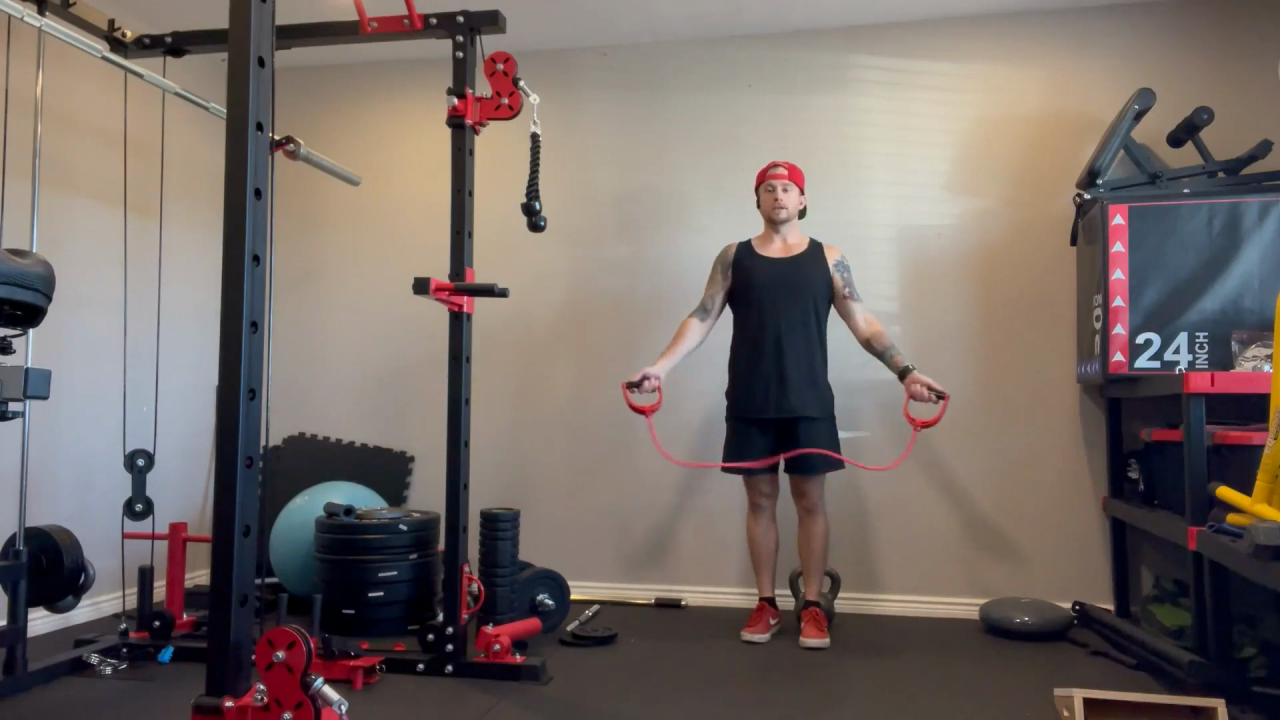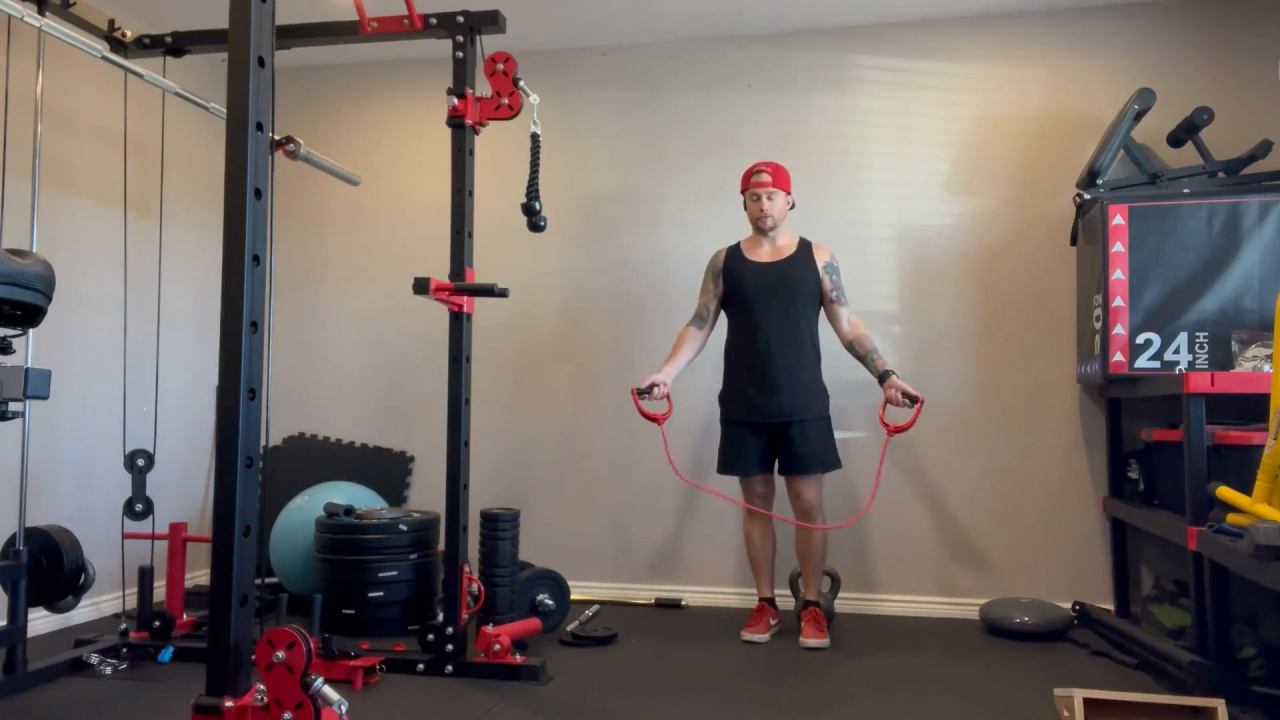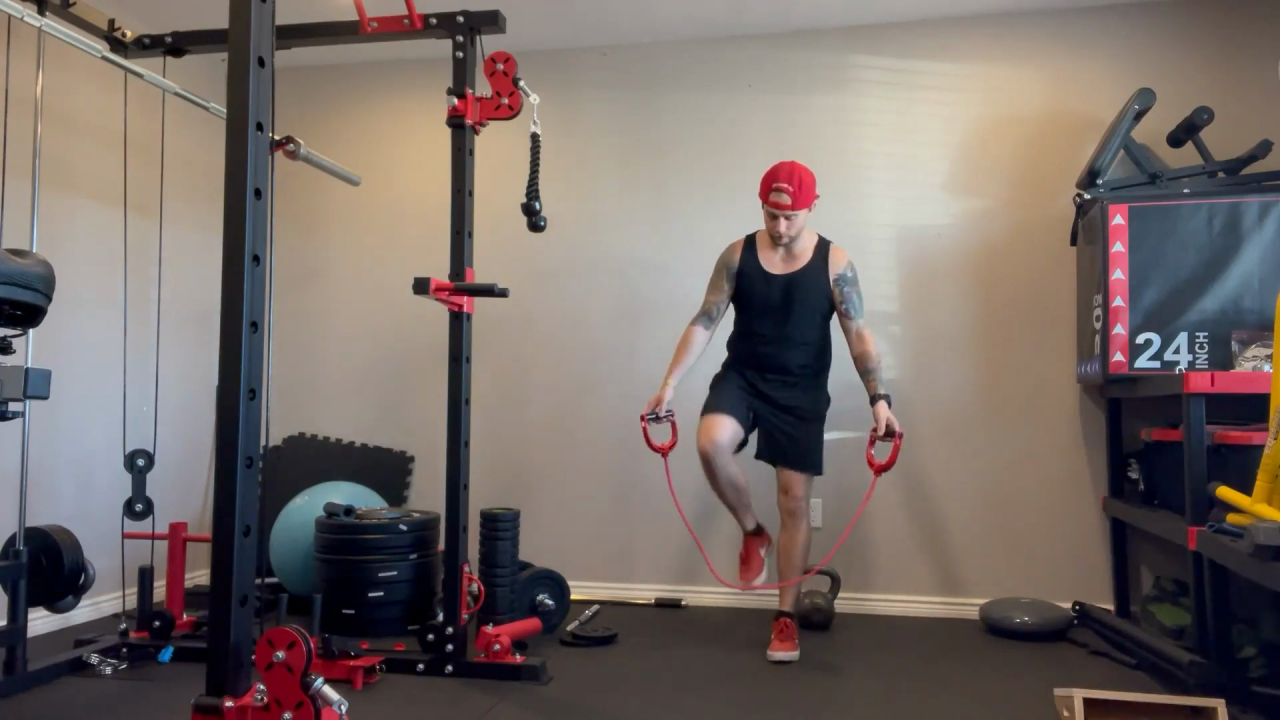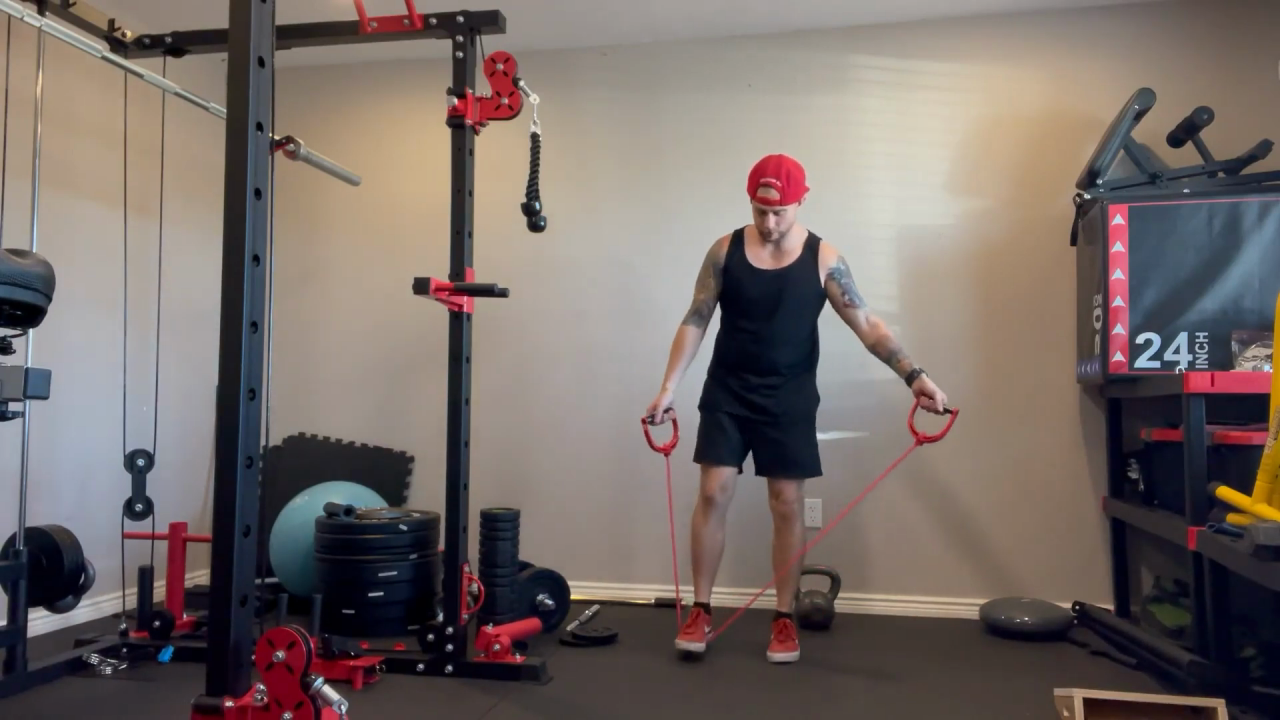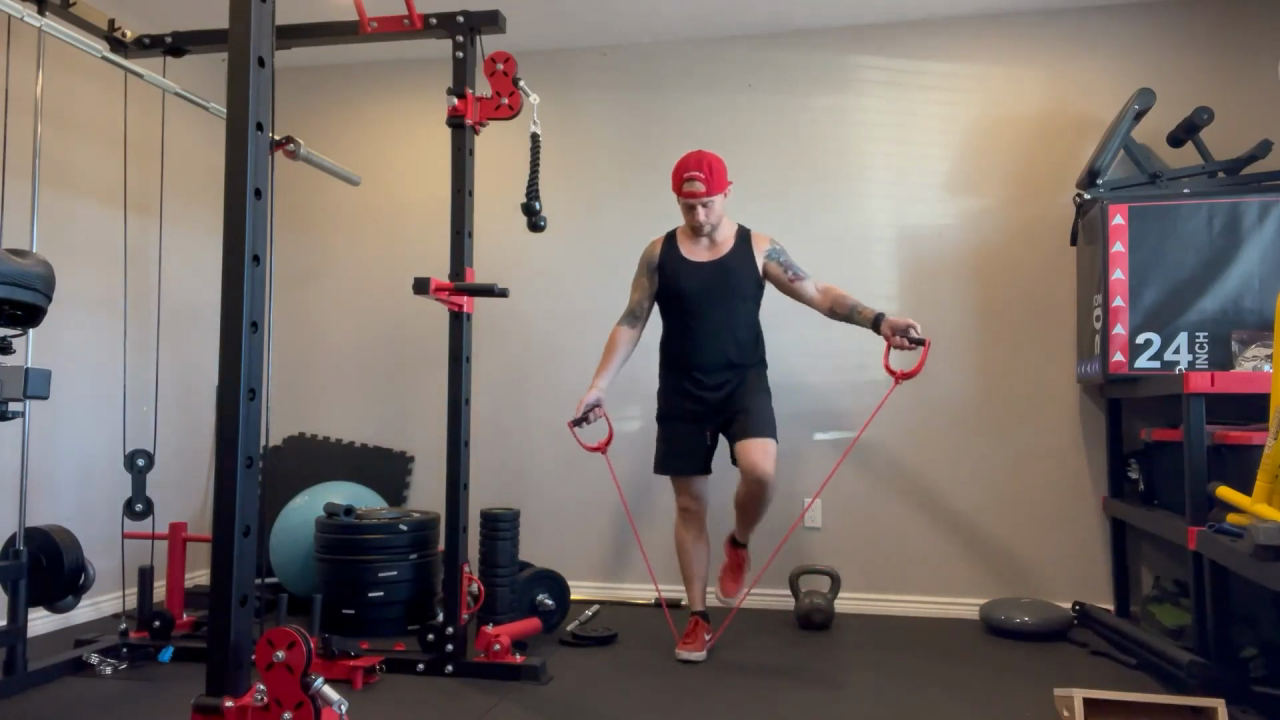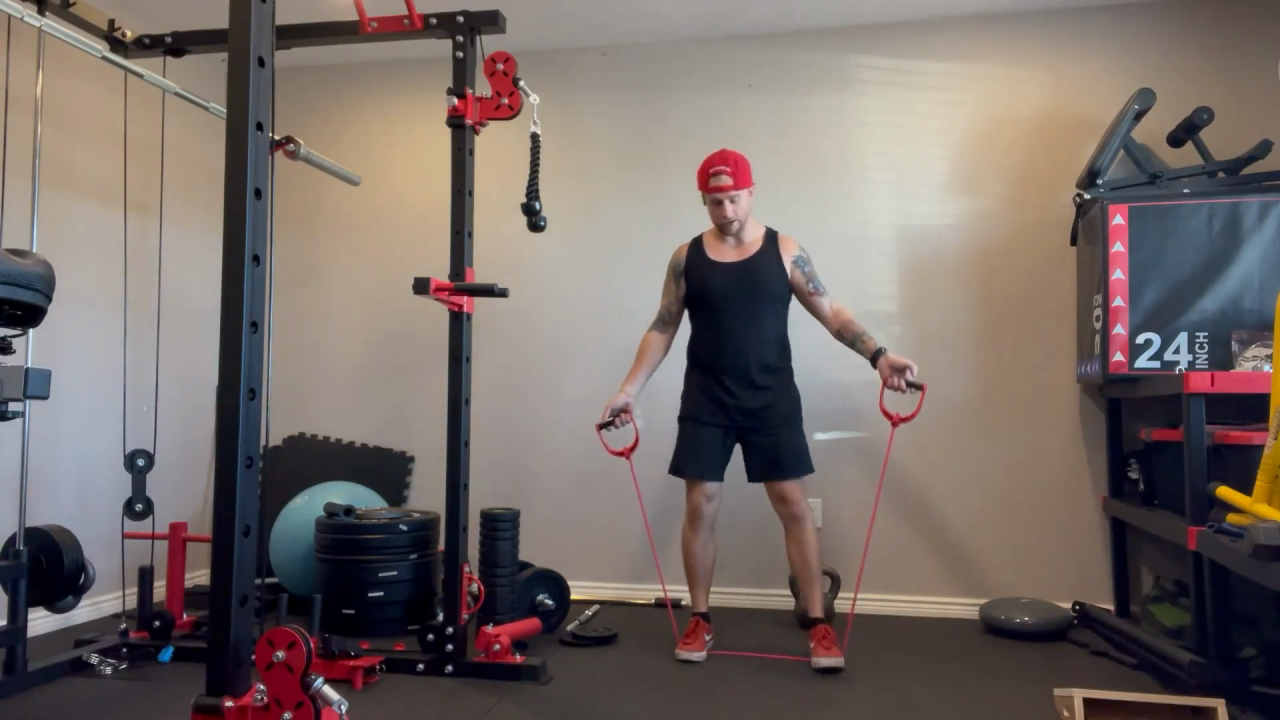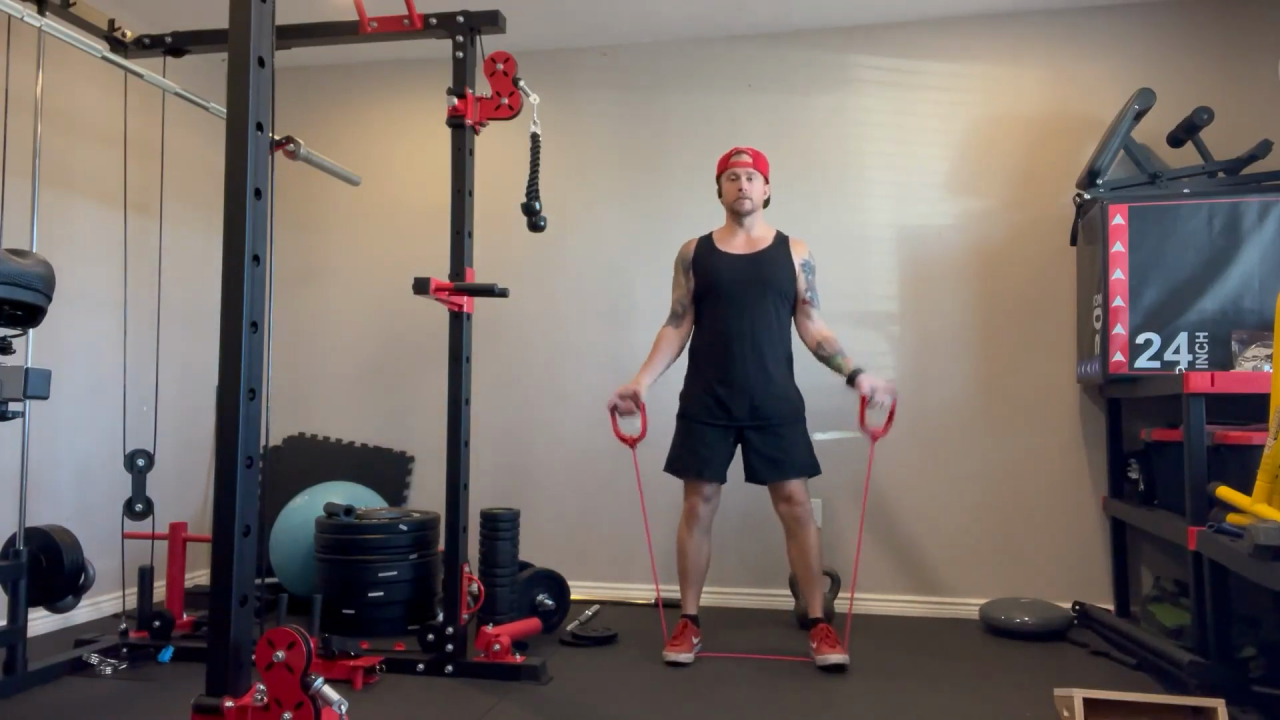
dt=0.7s
person 1, frame 1
left shoulder: (828, 257)
right shoulder: (733, 257)
left elbow: (862, 323)
right elbow: (702, 318)
left wrist: (906, 371)
right wrist: (660, 366)
left hip: (808, 401)
right hip: (750, 402)
left knee: (810, 501)
right knee: (760, 500)
left ankle: (812, 607)
right ankle: (765, 604)
person 1, frame 2
left shoulder: (817, 257)
right shoulder: (724, 261)
left elbow: (847, 325)
right elbow: (699, 324)
left wrist: (885, 375)
right wrist: (666, 372)
left hip: (803, 402)
right hip: (743, 404)
left knee: (808, 502)
right knee: (757, 501)
left ankle: (812, 606)
right ankle: (766, 604)
person 1, frame 3
left shoulder: (835, 263)
right shoulder: (737, 254)
left elbow: (858, 335)
right elbow: (704, 322)
left wrist: (879, 399)
right wrist: (668, 384)
left hip: (801, 391)
right hip: (743, 377)
left knee: (794, 499)
right knee: (711, 442)
left ankle: (785, 617)
right ankle: (752, 534)
person 1, frame 4
left shoulder: (824, 258)
right shoulder: (725, 250)
left elbow: (866, 324)
right elbow: (695, 320)
left wrist: (913, 375)
right wrist: (668, 386)
left hip: (790, 396)
right hip: (727, 391)
left knee: (787, 505)
right knee: (713, 494)
left ankle: (784, 618)
right ankle: (700, 610)
person 1, frame 5
left shoulder: (758, 247)
right shoulder: (659, 253)
left elbow: (817, 293)
right elbow: (631, 323)
left wrist: (878, 320)
right wrist: (598, 386)
left hip: (744, 381)
right hip: (682, 393)
left knee: (760, 469)
right knee: (689, 502)
left ankle: (736, 546)
right ankle: (698, 619)
person 1, frame 6
left shoulder: (785, 251)
right shoulder: (686, 257)
left elbow: (830, 311)
right elbow: (662, 328)
left wrist: (878, 355)
right wrist: (628, 390)
left hip: (772, 399)
right hip: (706, 401)
left knee: (794, 506)
right knee: (700, 506)
left ankle: (819, 625)
right ankle: (700, 620)
person 1, frame 7
left shoulder: (793, 252)
right shoulder: (693, 253)
left elbow: (812, 327)
right elbow: (677, 327)
left wrist: (854, 374)
right wrist: (641, 380)
left hip: (775, 403)
right hip: (706, 403)
left knee: (796, 507)
right knee: (697, 506)
left ankle: (818, 624)
right ankle: (689, 621)
